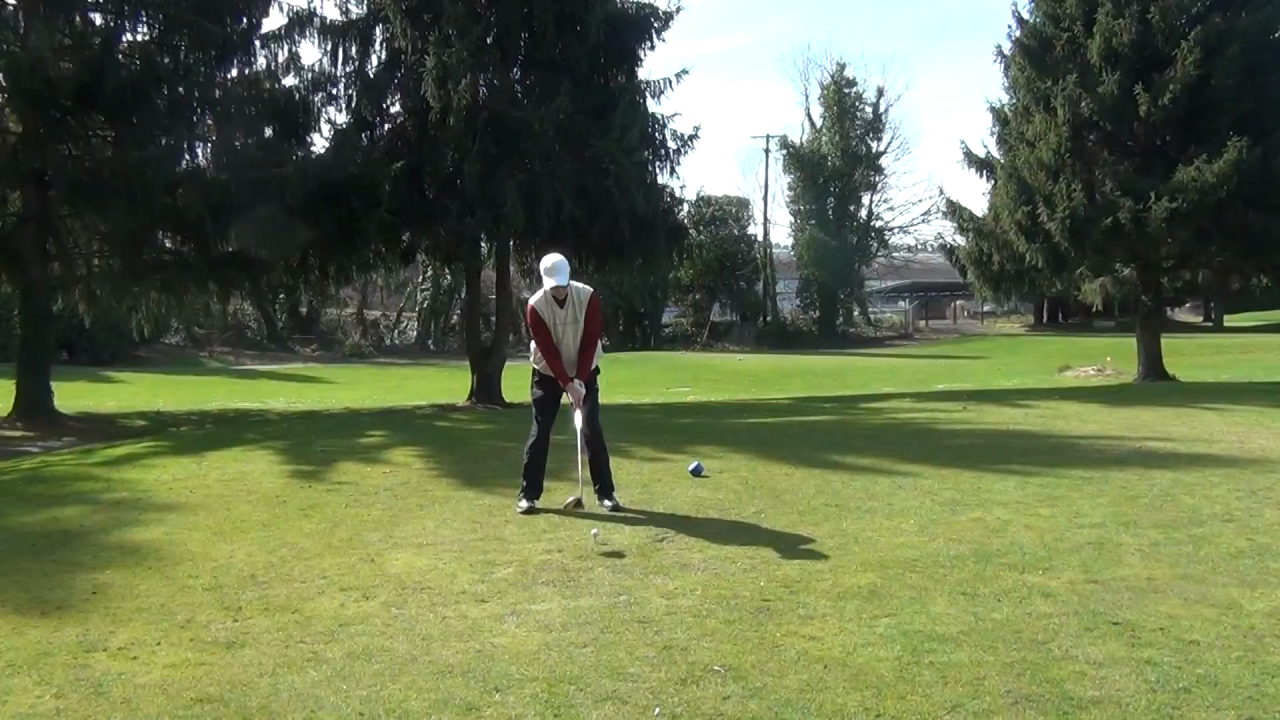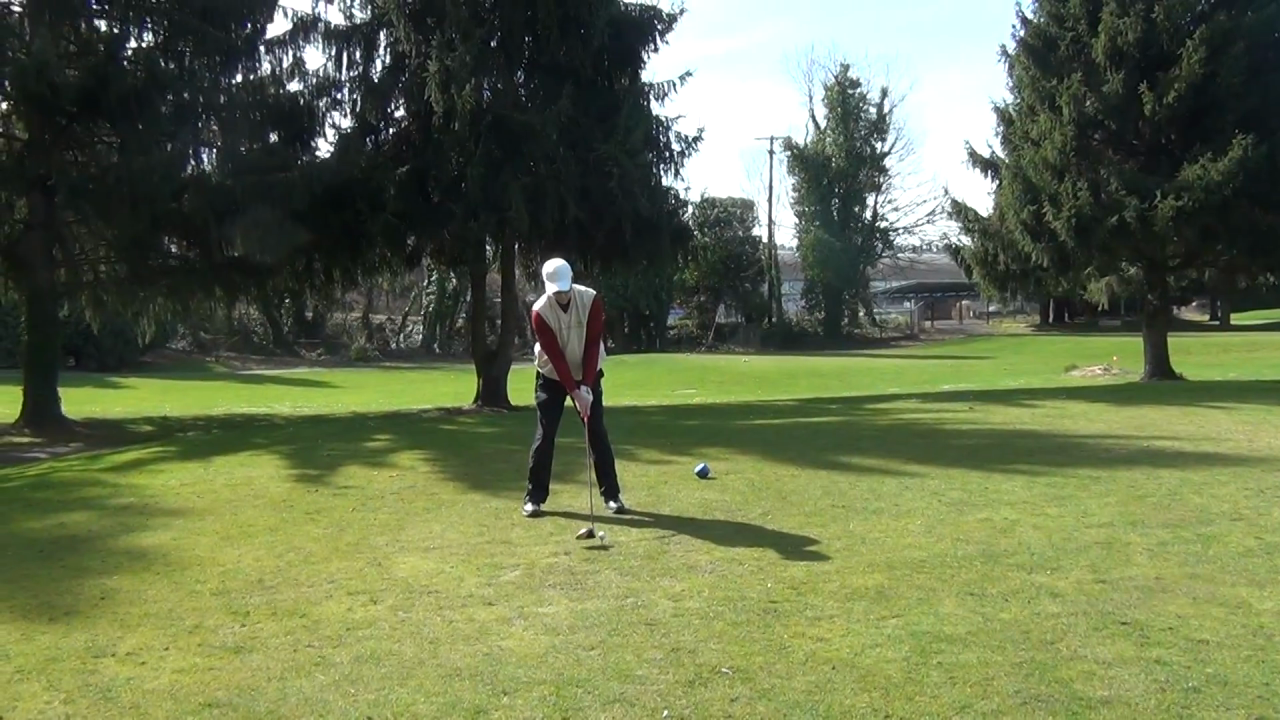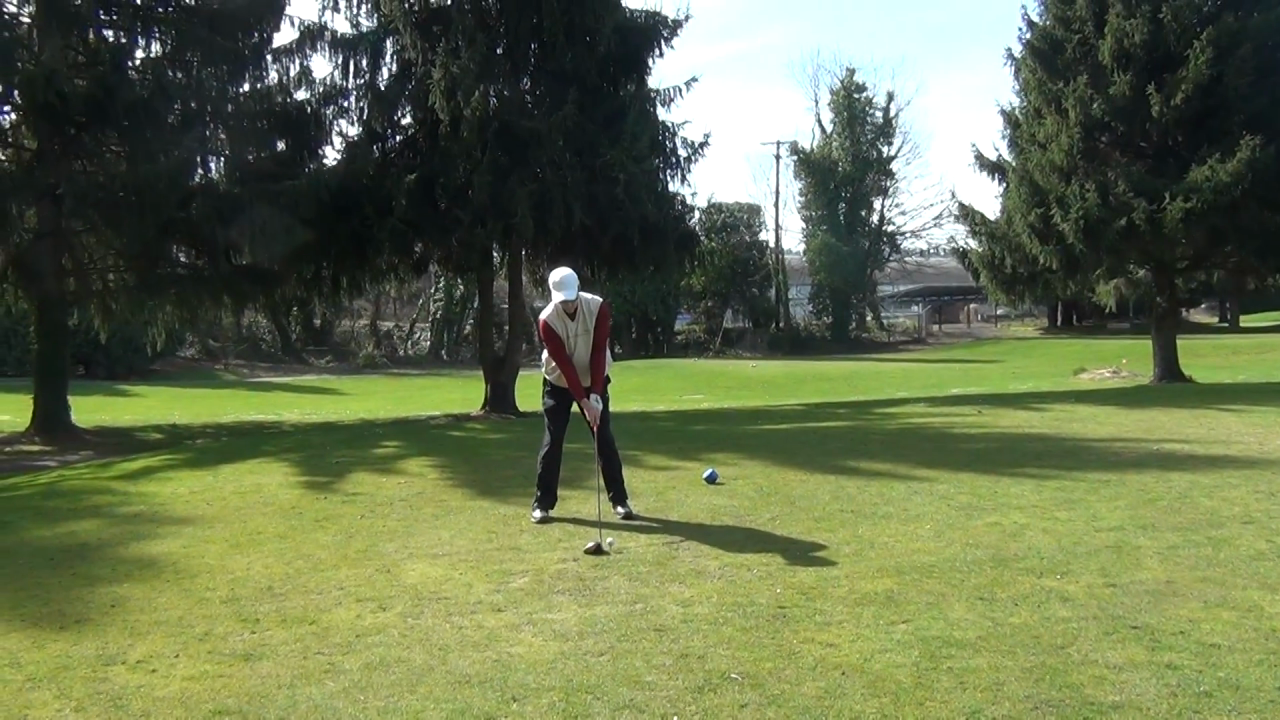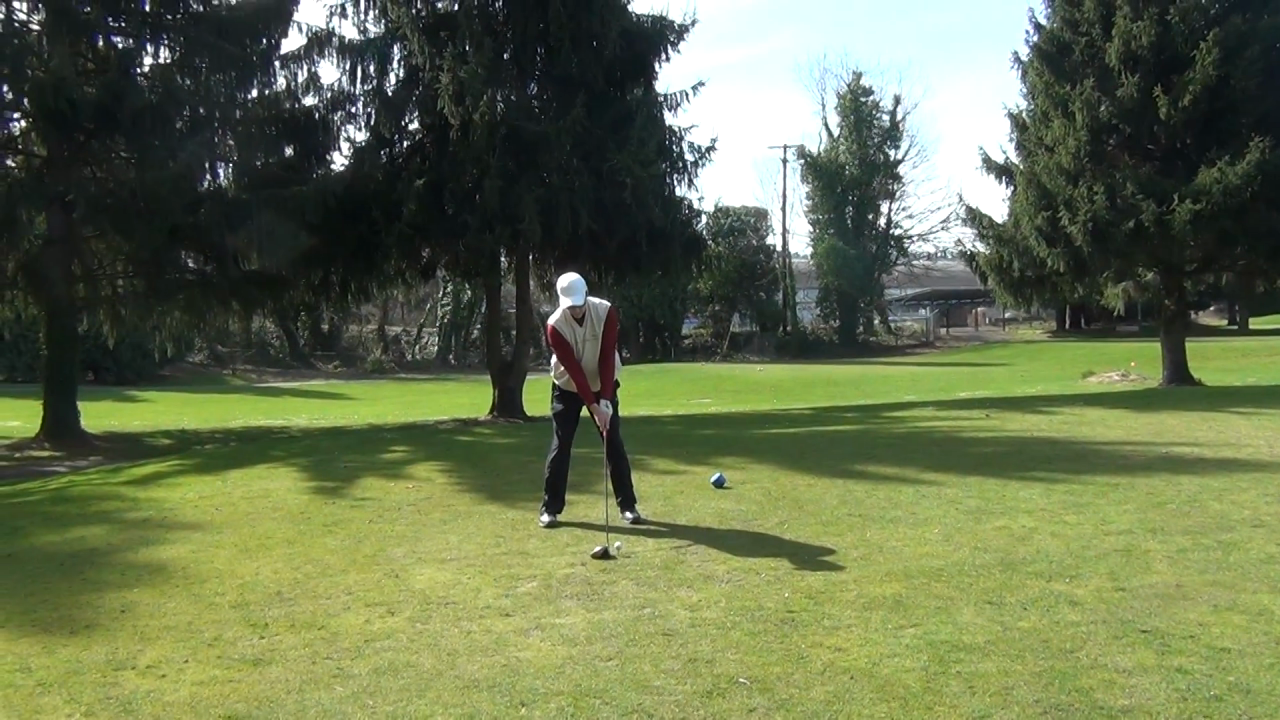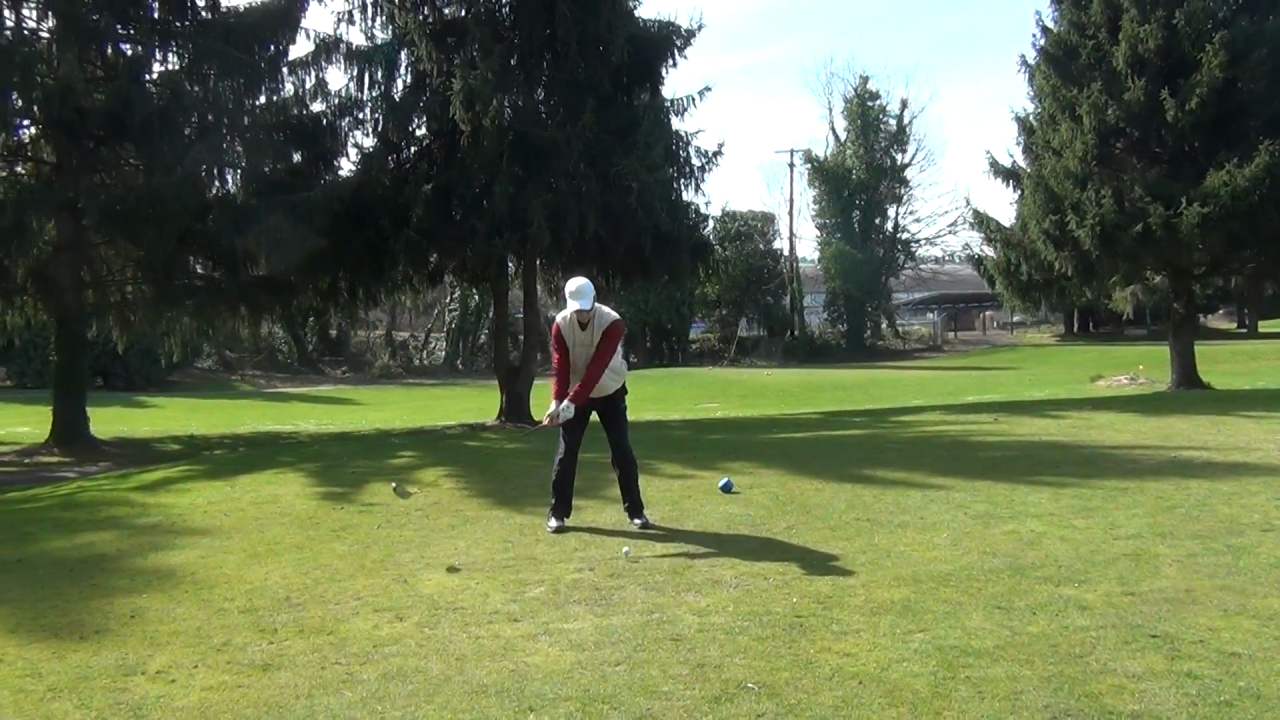
dt=0.4s
person 1, frame 1
left shoulder: (588, 297)
right shoulder: (536, 306)
left elbow: (591, 341)
right elbow: (547, 350)
left wrist: (579, 380)
right wrist: (567, 385)
left hip: (584, 373)
right hip: (548, 374)
left knee: (593, 430)
right knee: (540, 431)
left ankle: (605, 492)
right ankle: (528, 493)
person 1, frame 2
left shoulder: (591, 300)
right shoulder: (540, 312)
left elbow: (593, 346)
right elbow: (555, 356)
left wrist: (586, 386)
right wrist: (574, 392)
left hip: (587, 376)
right hip: (552, 377)
left knee: (597, 433)
right knee: (545, 433)
left ankle: (611, 494)
right ankle: (534, 496)
person 1, frame 3
left shoulder: (598, 307)
right shoulder: (547, 320)
left elbow: (598, 353)
right elbow: (564, 364)
left wrist: (595, 394)
right wrist: (583, 401)
left hip: (594, 381)
right hip: (558, 384)
left knee: (605, 438)
right knee: (553, 440)
left ankle: (619, 499)
right ankle: (543, 502)
person 1, frame 4
left shoulder: (605, 312)
right shoulder: (555, 325)
left elbow: (608, 358)
right elbow: (573, 369)
left wrist: (605, 400)
right wrist: (594, 406)
left hip: (603, 386)
right hip: (567, 389)
left knee: (614, 444)
right knee: (561, 446)
left ankle: (627, 504)
right ankle: (550, 507)
person 1, frame 5
left shoulder: (612, 323)
right shoulder: (561, 324)
left elbow: (596, 368)
right elbow: (560, 366)
left wrist: (572, 402)
right wrist: (557, 403)
left hip: (610, 393)
right hip: (572, 396)
left knee: (623, 453)
right knee: (566, 452)
left ankle: (635, 510)
right ankle: (558, 512)
